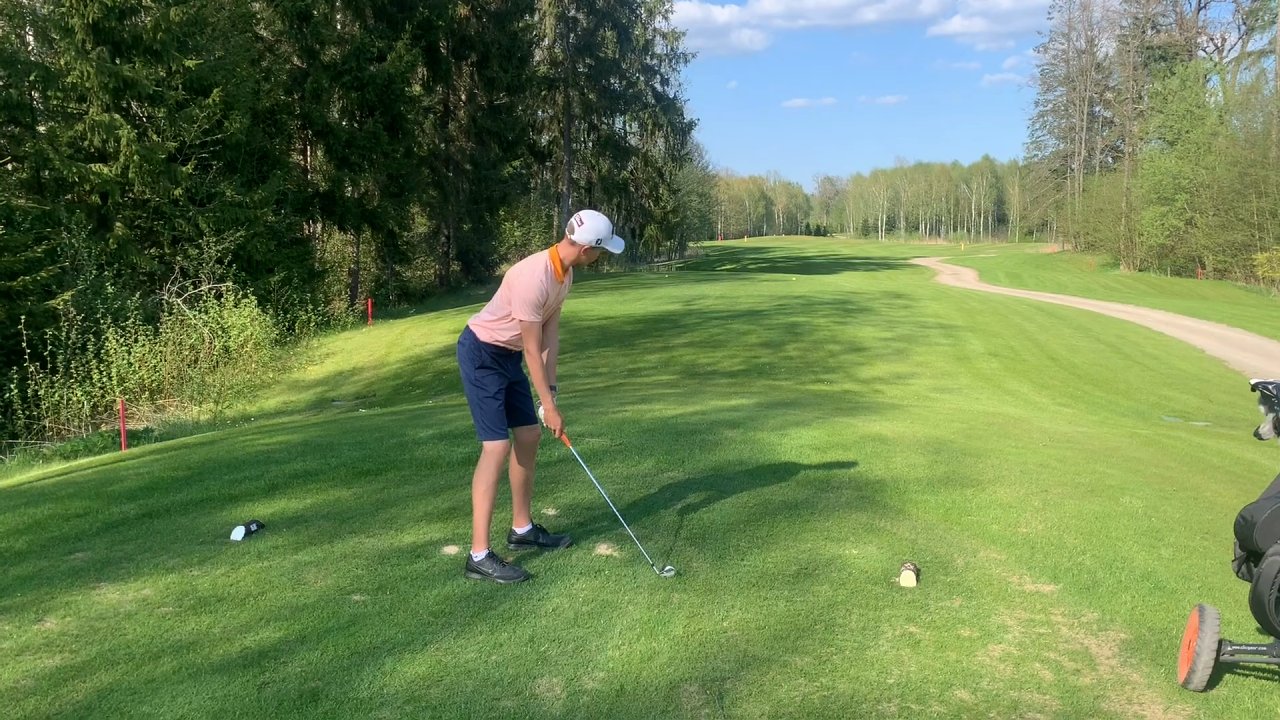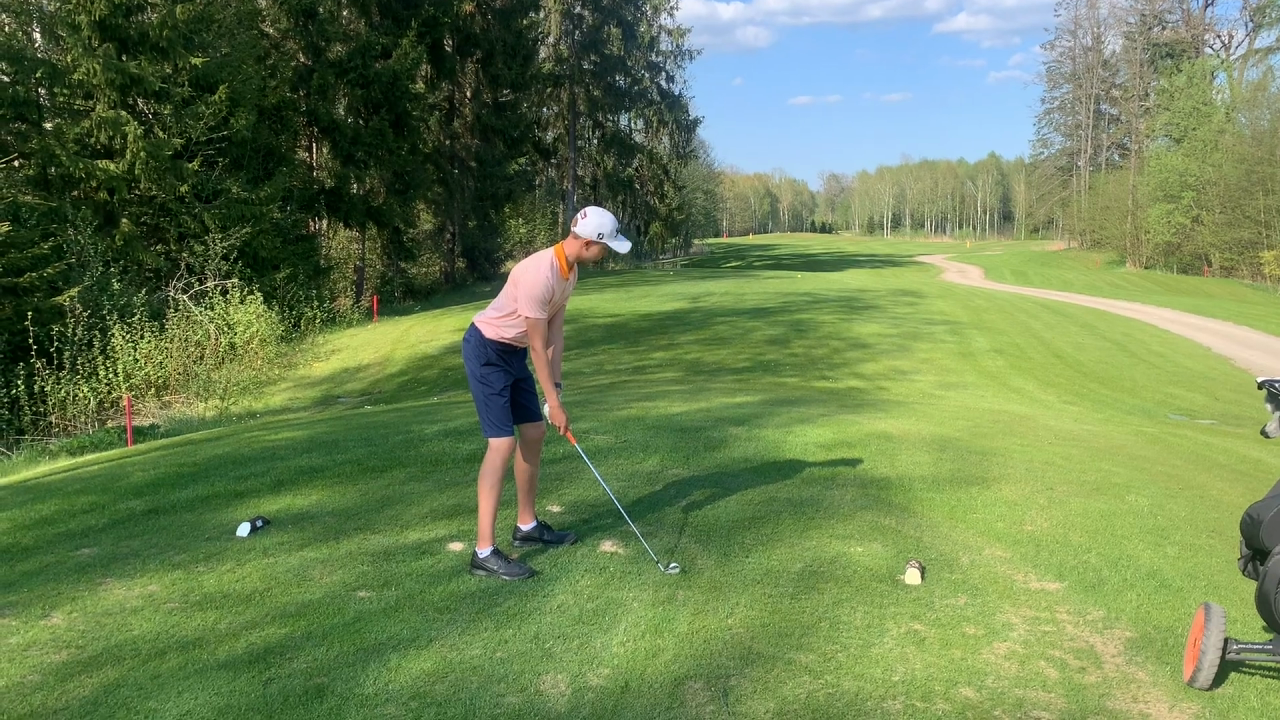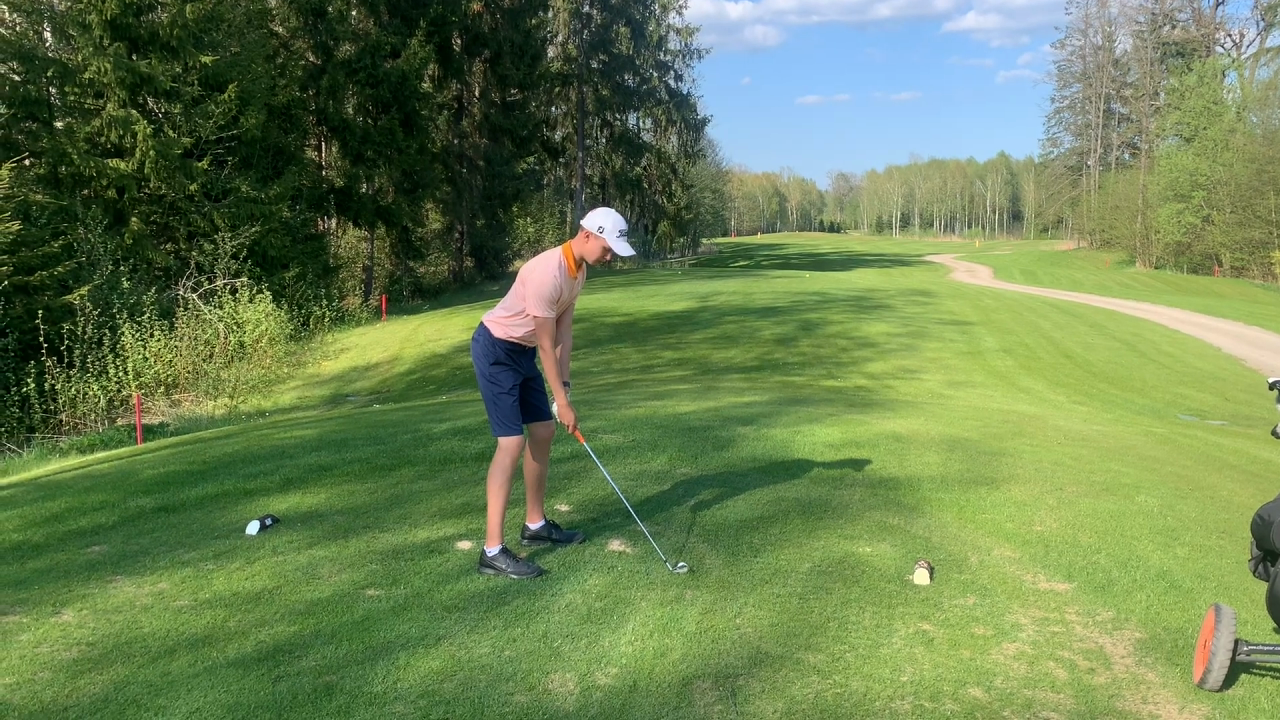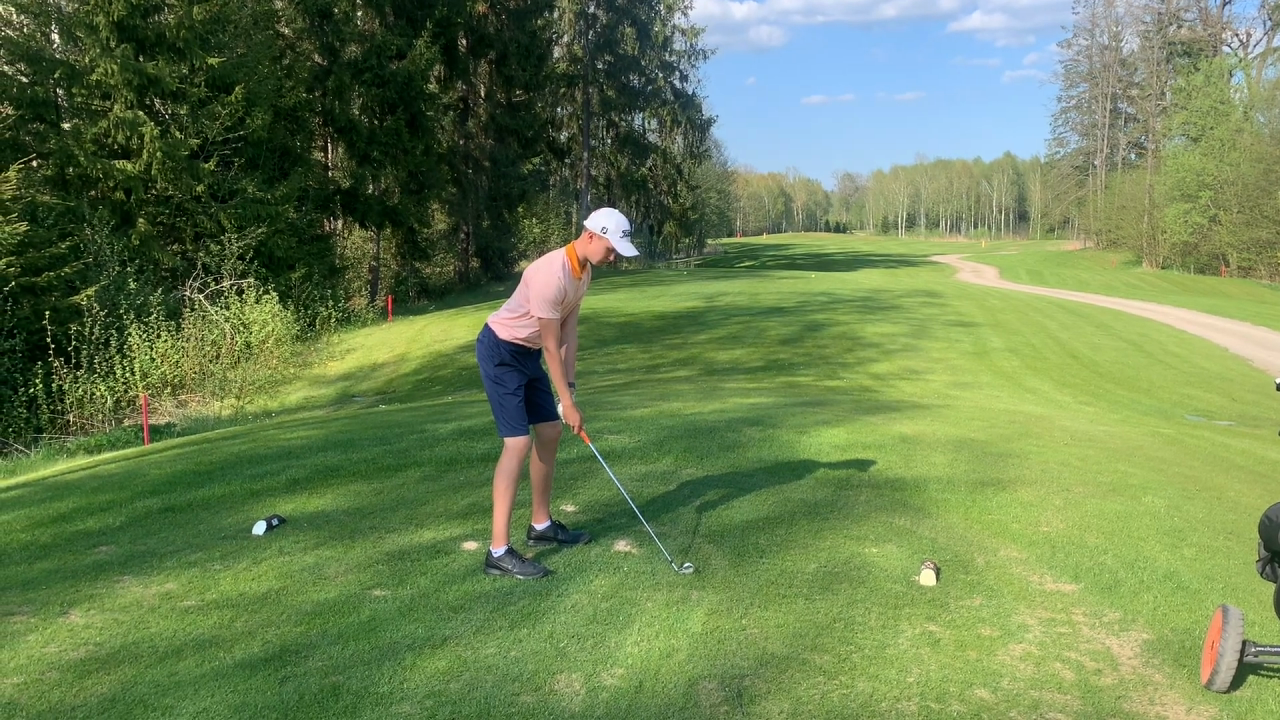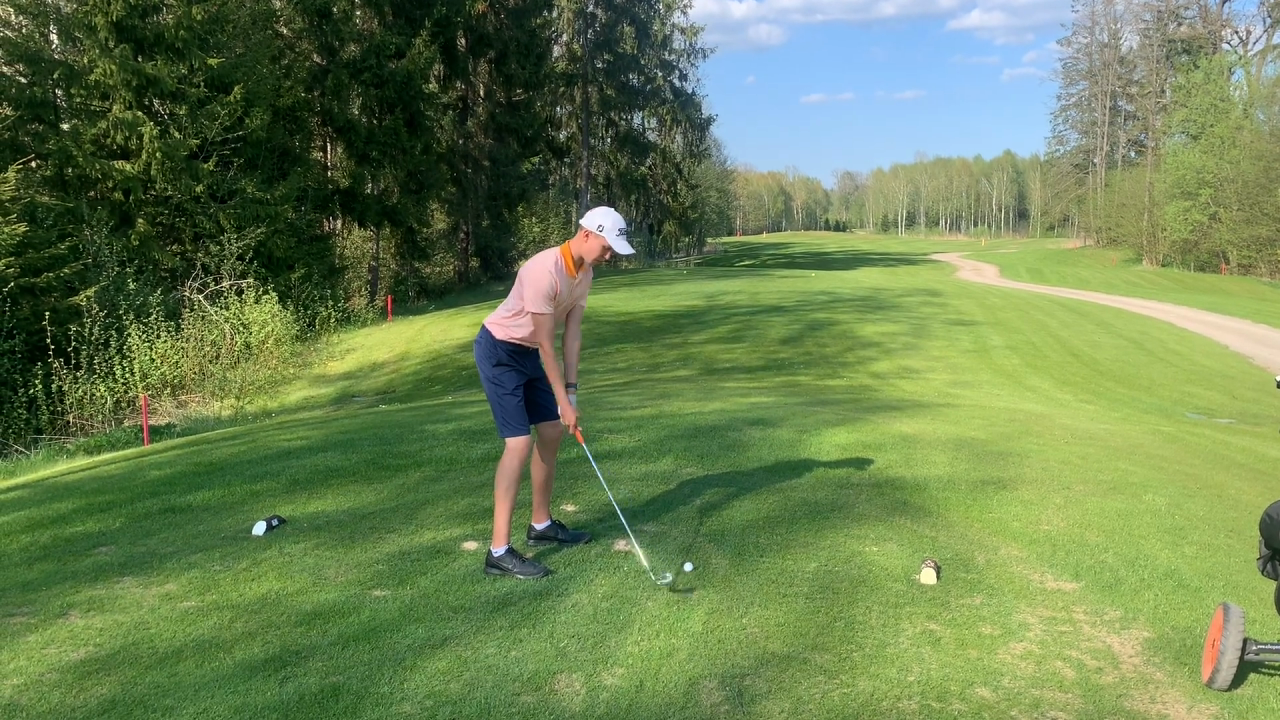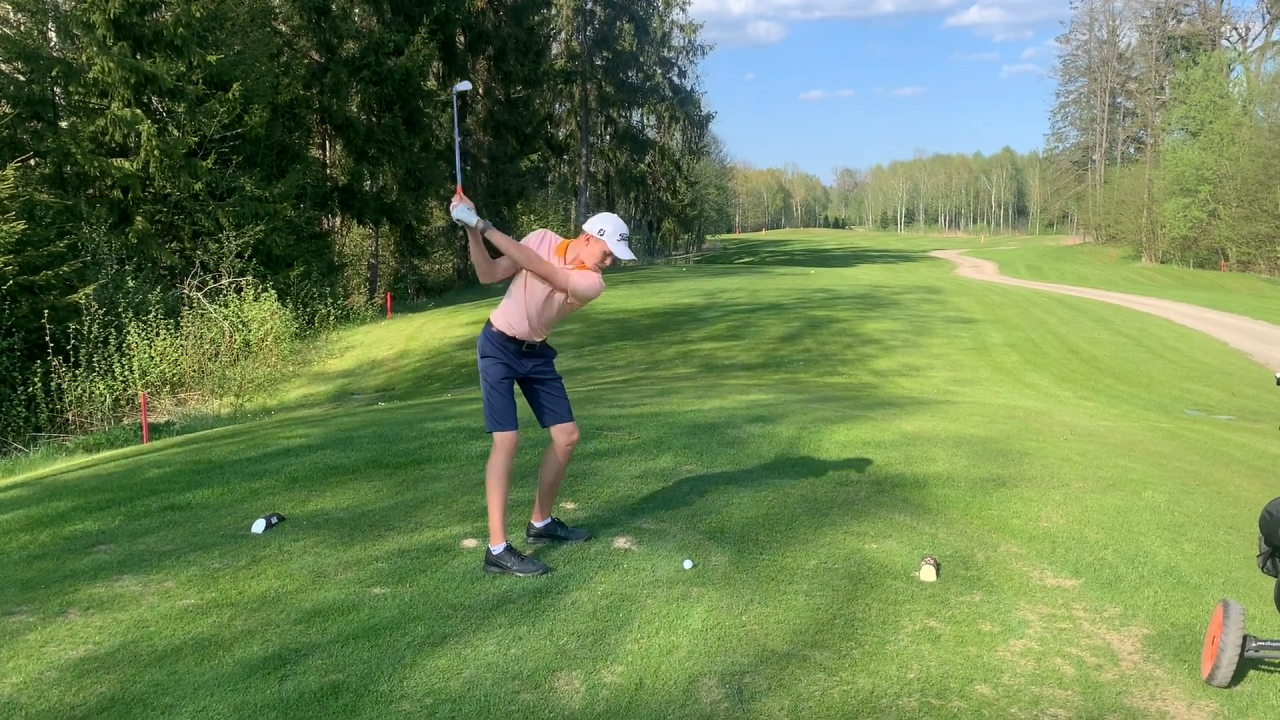
dt=0.5s
person 1, frame 1
left shoulder: (565, 273)
right shoulder: (533, 277)
left elbow: (550, 334)
right elbow: (532, 348)
left wrist: (551, 391)
right wrist: (549, 406)
left hip: (507, 354)
right hip: (481, 353)
left knee: (529, 435)
right knee: (497, 446)
left ankle: (522, 529)
right ankle: (479, 555)
person 1, frame 2
left shoulder: (570, 271)
right shoulder: (539, 274)
left elbow: (555, 332)
right elbow: (538, 345)
left wrist: (556, 388)
right wrist: (554, 404)
left hip: (512, 351)
right hip: (487, 350)
left knee: (534, 432)
right knee: (503, 443)
left ankle: (527, 526)
right ankle: (484, 552)
person 1, frame 3
left shoulder: (579, 270)
right shoulder: (547, 272)
left elbow: (564, 331)
right elbow: (547, 344)
left wrist: (565, 387)
right wrist: (562, 401)
left hip: (522, 350)
right hip: (496, 349)
left knee: (543, 431)
right knee: (512, 442)
left ankle: (535, 524)
right ankle: (493, 551)
person 1, frame 4
left shoulder: (584, 270)
right shoulder: (551, 274)
left elbow: (569, 331)
right elbow: (551, 345)
left wrist: (570, 389)
right wrist: (568, 402)
left hip: (527, 352)
right hip: (501, 350)
left knee: (549, 432)
right knee: (518, 443)
left ankle: (541, 524)
right ankle: (499, 551)
person 1, frame 5
left shoulder: (584, 274)
right shoulder: (543, 269)
left elbow: (571, 331)
right elbow: (543, 340)
left wrist: (571, 389)
right wrist: (563, 401)
left hip: (528, 352)
right hip: (499, 350)
left knee: (551, 432)
right knee: (520, 444)
left ankle: (541, 524)
right ankle: (499, 551)
person 1, frame 6
left shoulder: (592, 284)
right shoulder: (542, 239)
left elbow: (535, 266)
right elbow: (488, 275)
left wrist: (482, 225)
right wrist: (473, 231)
left hip: (536, 353)
right hip: (498, 346)
left knee: (567, 437)
right knee: (506, 440)
left ankle: (541, 521)
right ankle: (497, 548)
